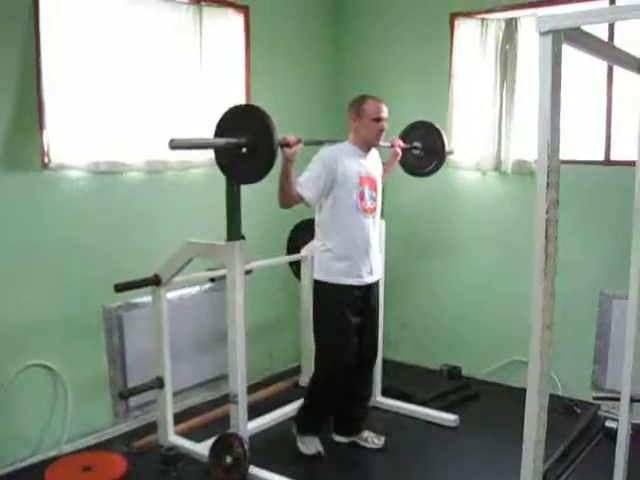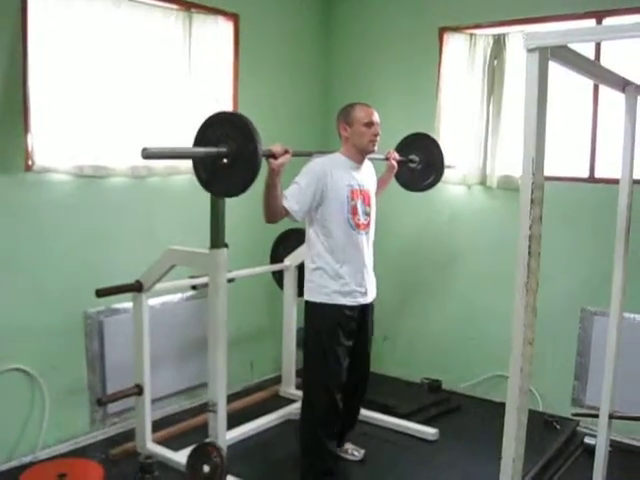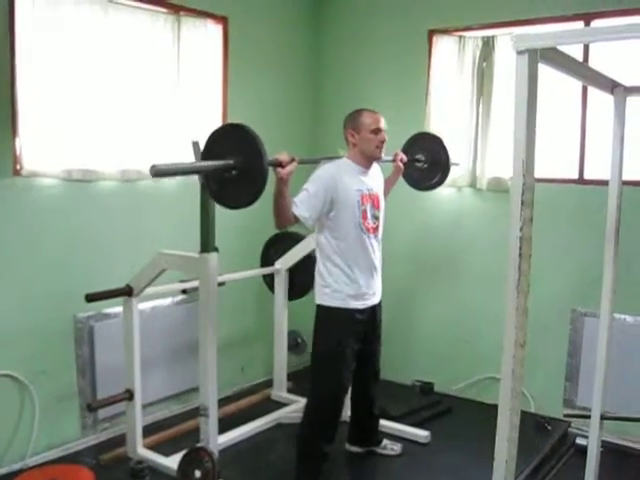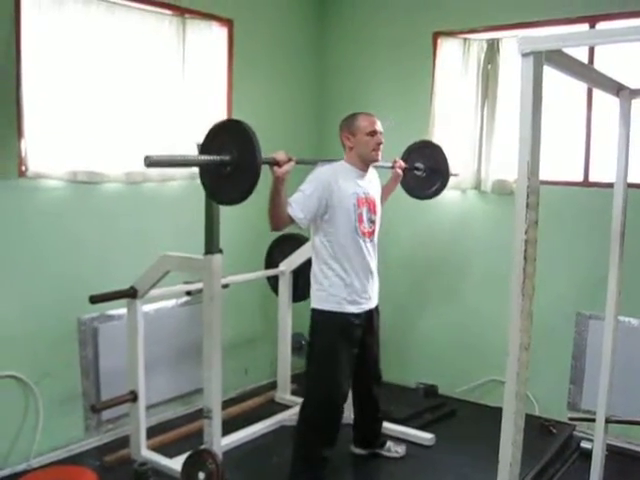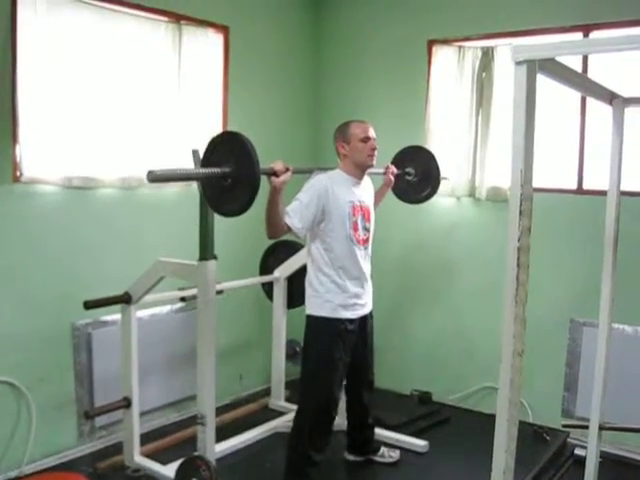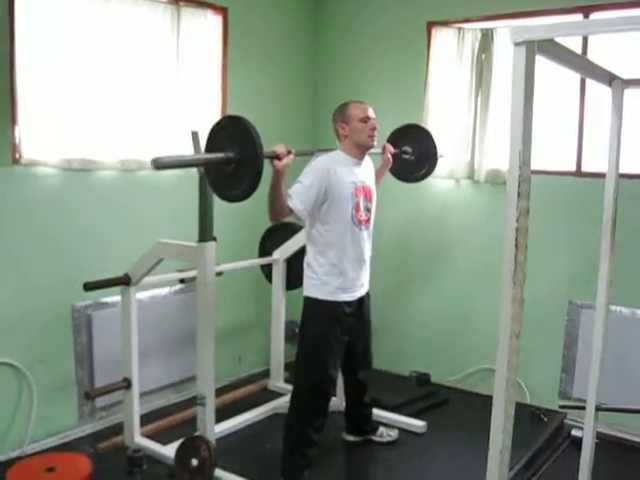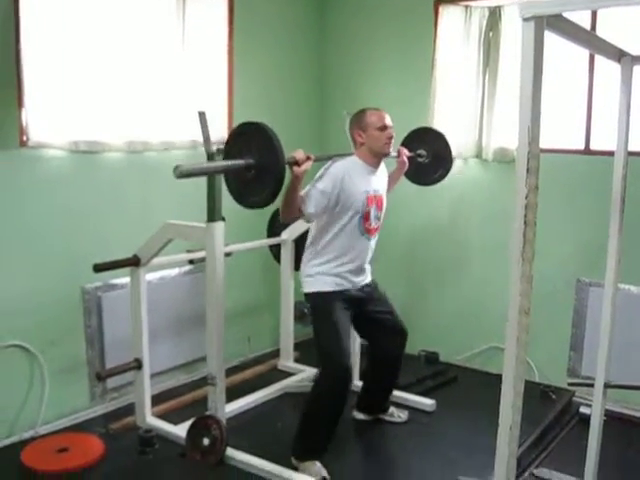
dt=0.7s
person 1, frame 1
left shoulder: (373, 157)
right shoulder: (331, 158)
right elbow: (289, 200)
left wrist: (394, 159)
right wrist: (288, 161)
left hip: (368, 275)
right hip: (336, 278)
left knee: (364, 358)
right knee: (336, 360)
left ankle: (350, 425)
right ankle: (306, 425)
person 1, frame 2
left shoulder: (368, 169)
right shoulder: (321, 170)
right elbow: (274, 214)
left wrist: (390, 172)
right wrist: (274, 173)
left hip: (364, 293)
right hip: (329, 298)
left knee: (358, 376)
right knee: (324, 387)
left ankle: (338, 439)
person 1, frame 3
left shoulder: (374, 173)
right shoulder: (330, 176)
right elbow: (286, 221)
left wrist: (397, 172)
right wrist: (282, 182)
left hip: (371, 296)
right hip: (339, 301)
left knee: (367, 377)
right knee: (328, 387)
left ankle: (364, 437)
person 1, frame 4
left shoulder: (371, 178)
right shoulder: (327, 178)
right elbow: (279, 222)
left wrist: (395, 180)
right wrist: (279, 180)
left hip: (367, 301)
right hip: (335, 306)
left knee: (369, 379)
right knee: (326, 392)
left ankle: (369, 439)
person 1, frame 5
left shoulder: (365, 185)
right shoulder: (323, 186)
right elbow: (276, 230)
left wrist: (387, 185)
right wrist: (275, 190)
left hip: (361, 306)
right hip: (330, 312)
left knee: (361, 385)
right knee: (319, 399)
left ankle: (361, 445)
person 1, frame 6
left shoulder: (365, 166)
right shoulder: (324, 168)
right elbow: (278, 214)
left wrist: (385, 166)
right wrist: (278, 173)
left hip: (358, 288)
right hip: (327, 294)
left knee: (359, 366)
right knee: (315, 381)
left ankle: (360, 425)
person 1, frame 7
left shoulder: (379, 171)
right shoulder: (339, 173)
right elbow: (289, 216)
left wrist: (400, 170)
right wrist: (296, 178)
left hip: (360, 280)
right hip: (327, 284)
left knee: (393, 338)
right knee: (338, 368)
left ankle: (372, 404)
